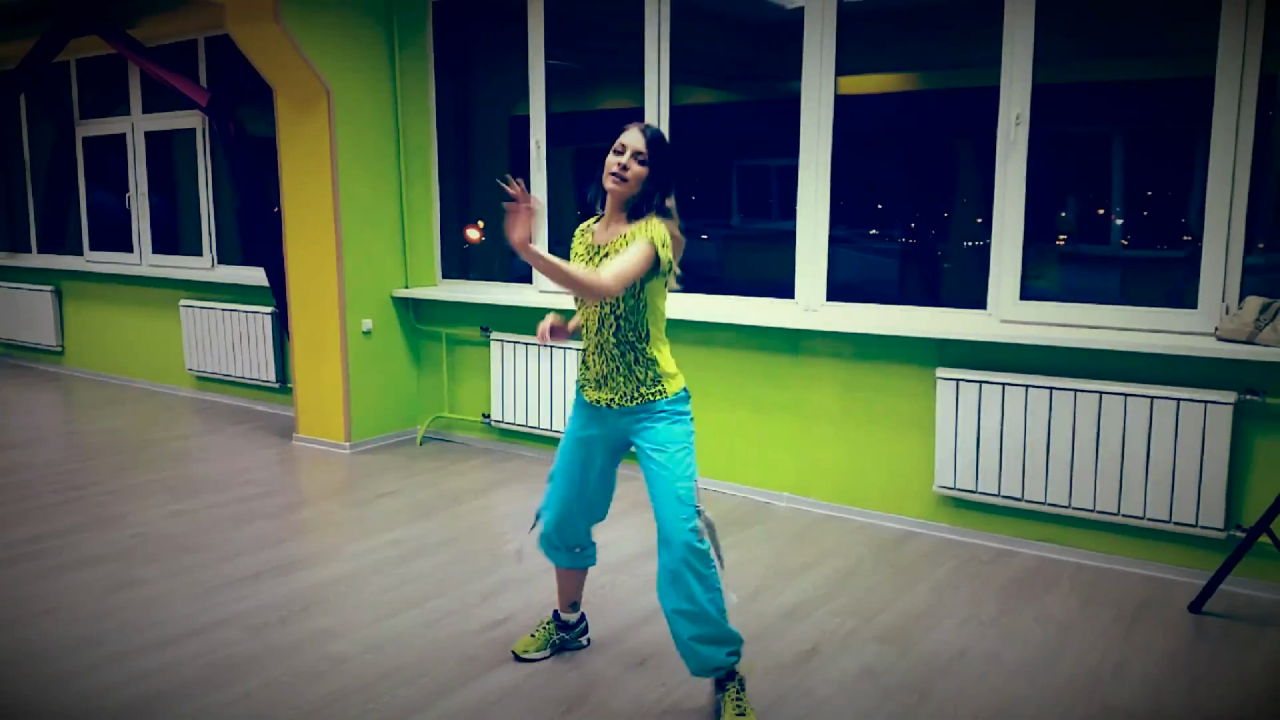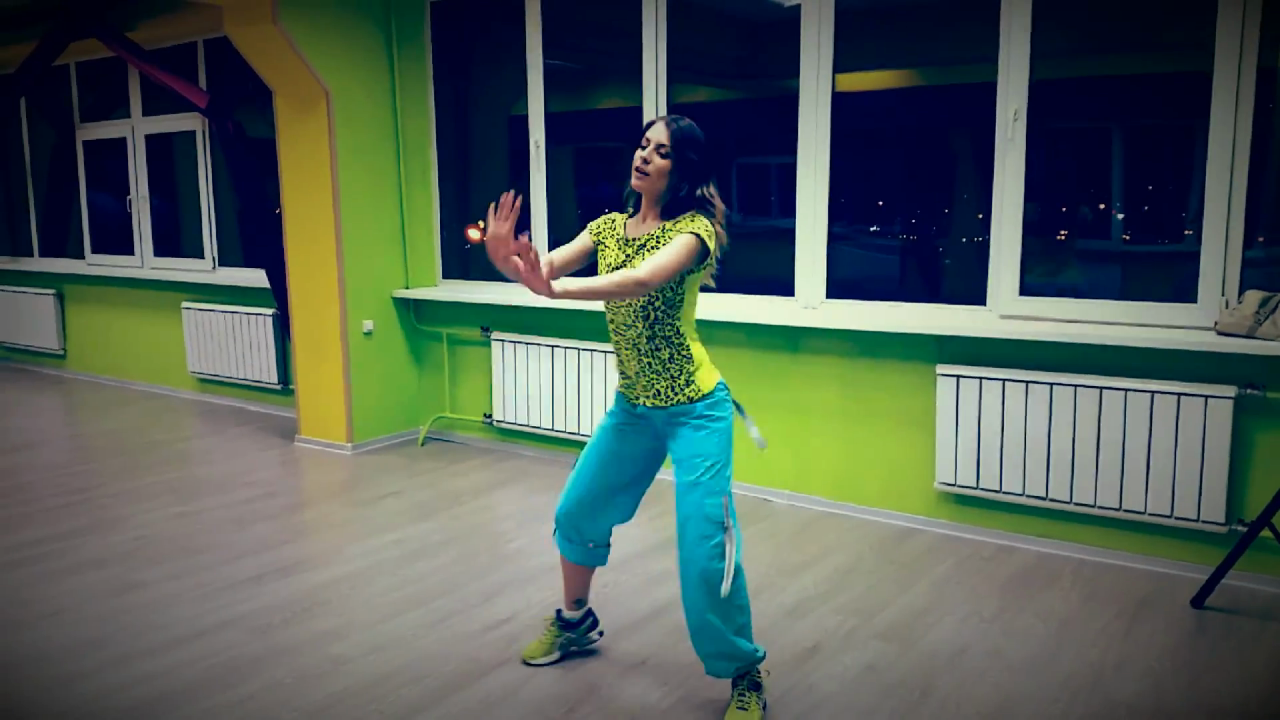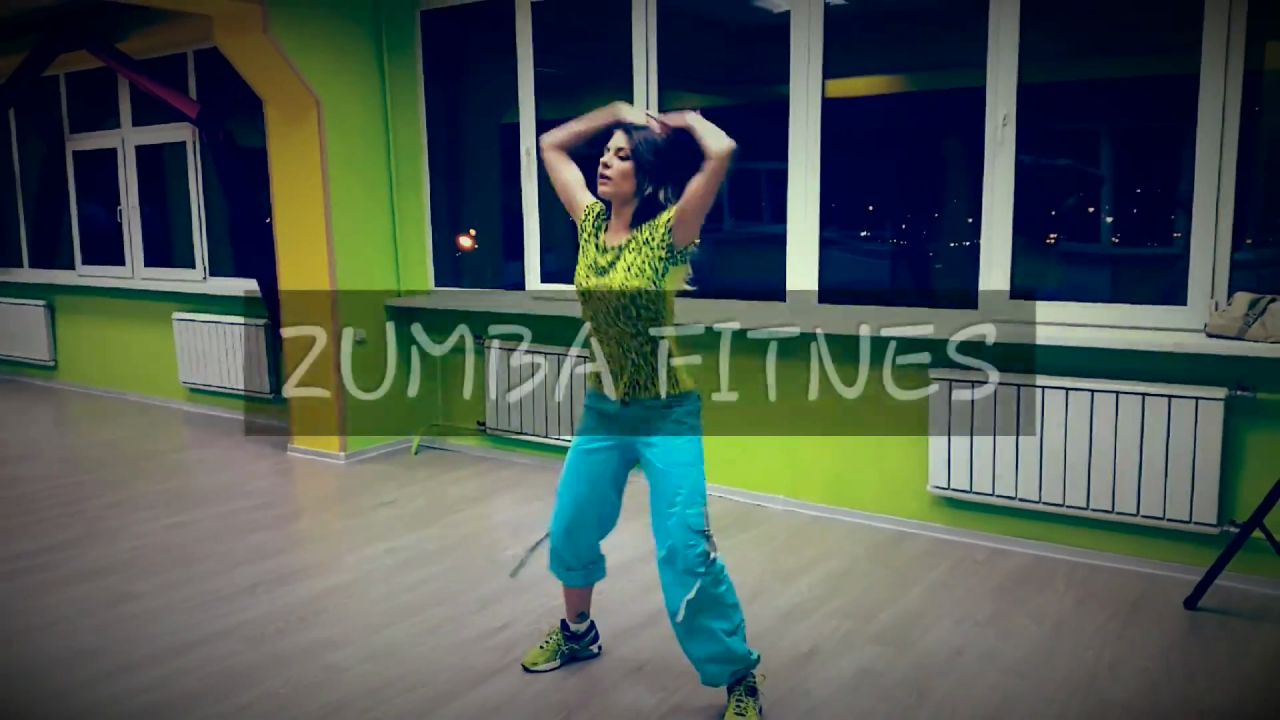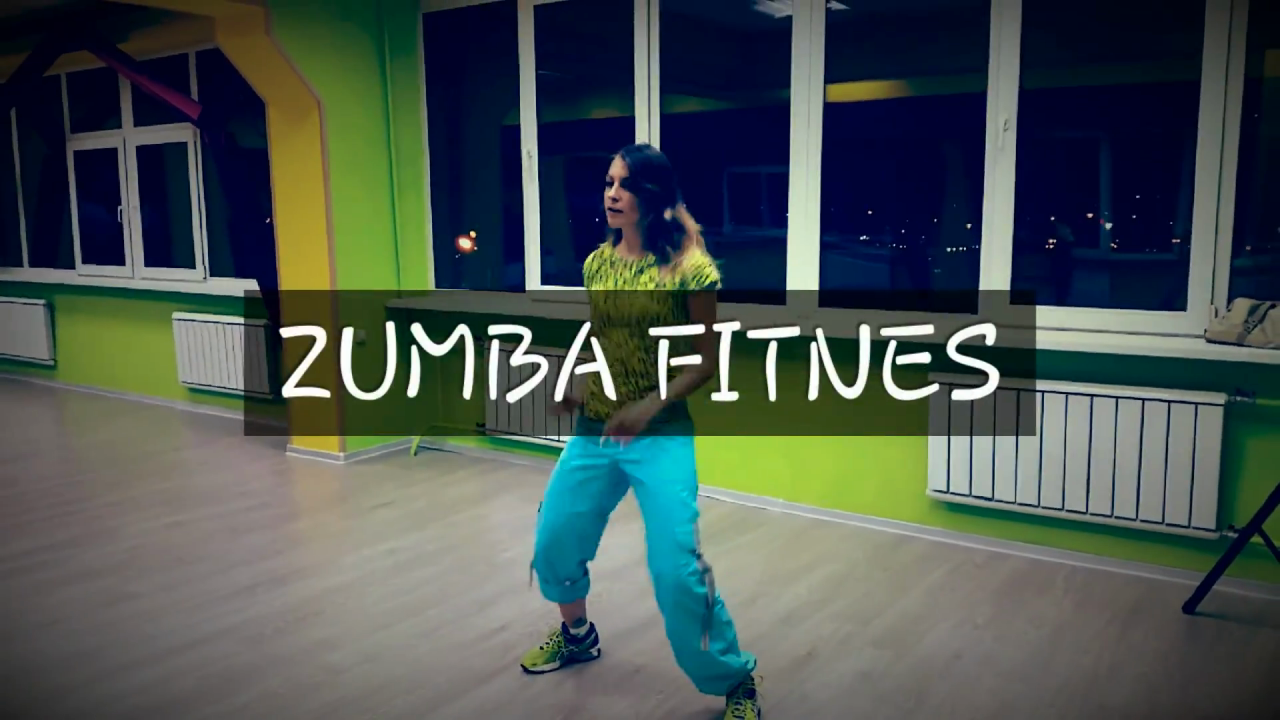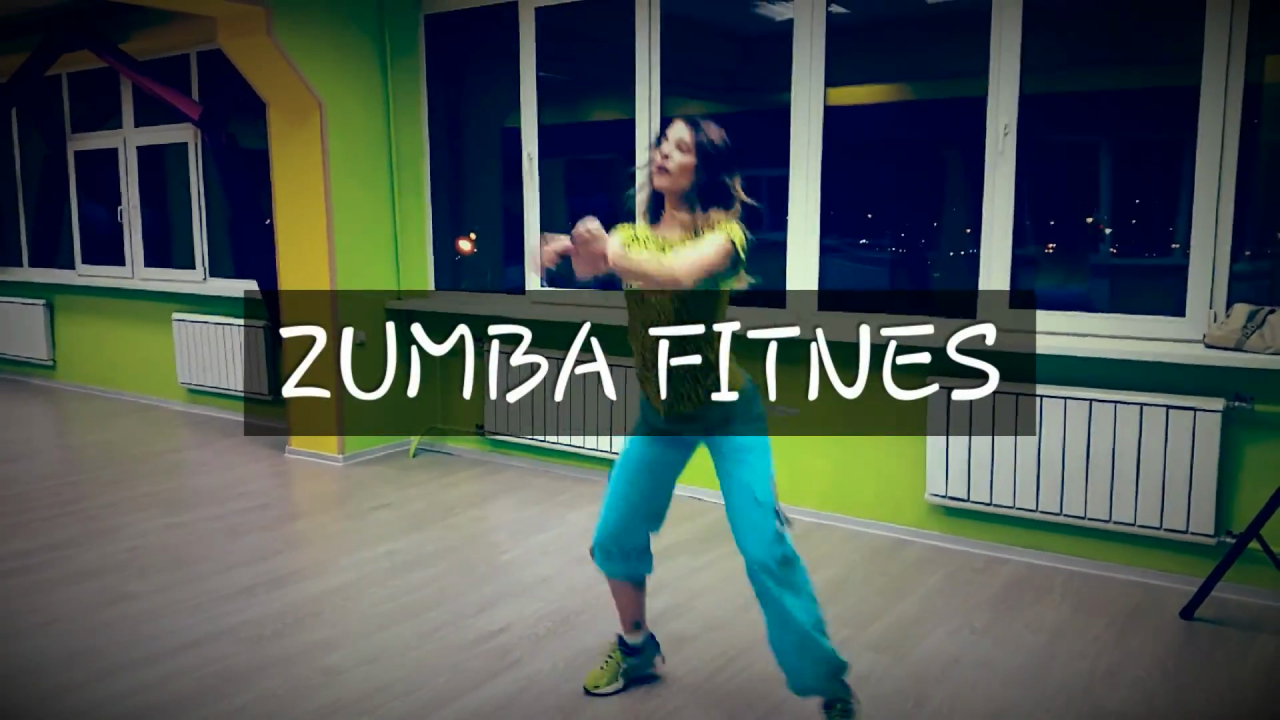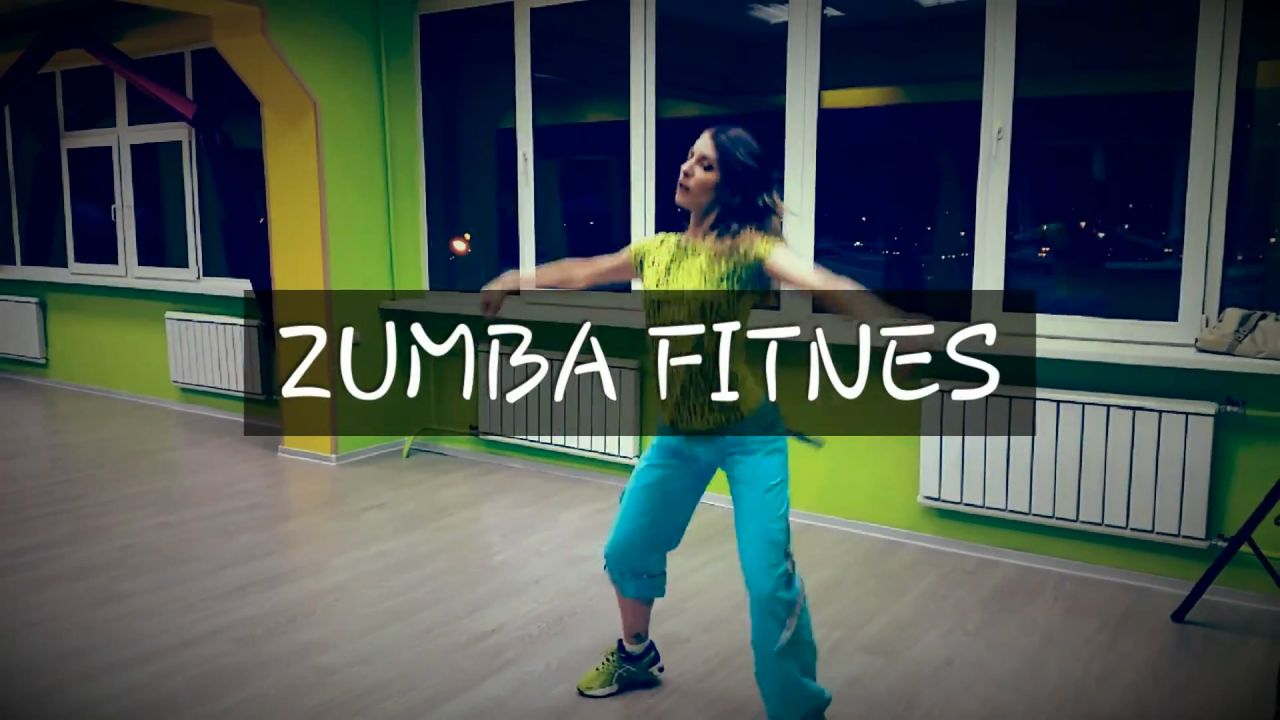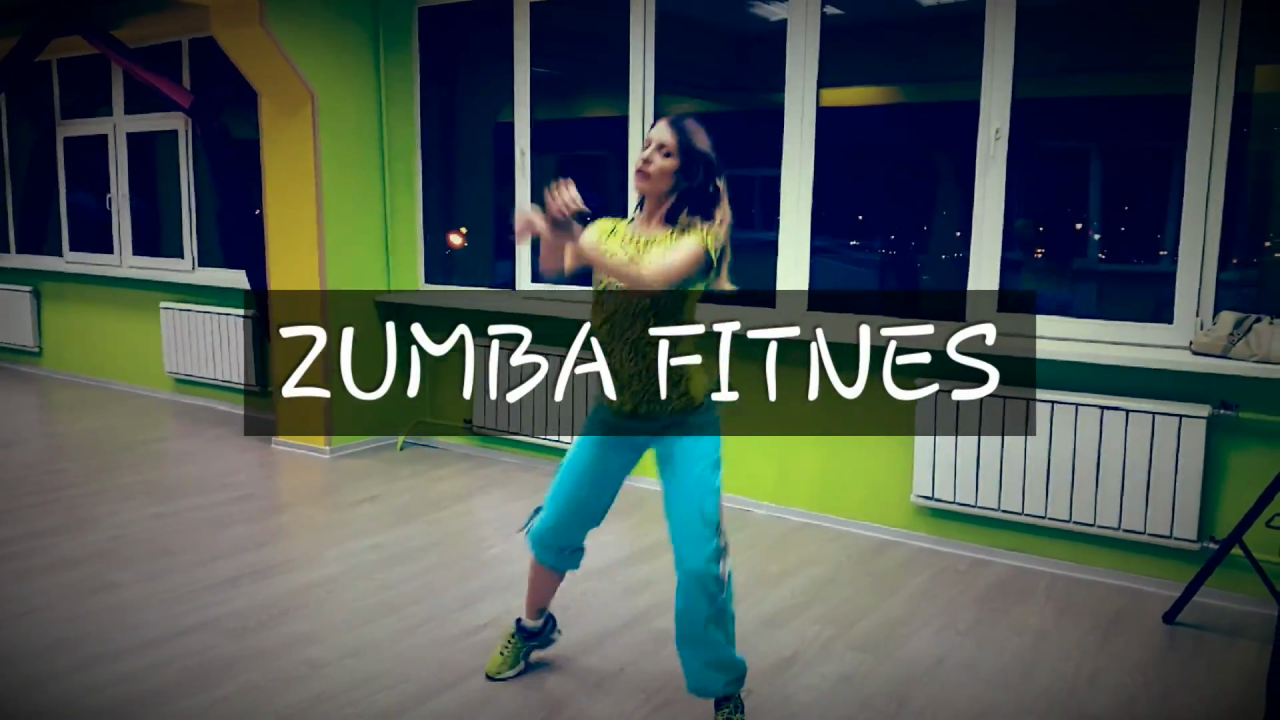
dt=0.5s
person 1, frame 1
left shoulder: (653, 231)
right shoulder: (585, 233)
left elbow: (603, 285)
left wrist: (531, 251)
right wrist: (562, 324)
left hip: (658, 409)
right hip: (592, 407)
left knee: (682, 536)
right knee: (563, 518)
right ankle: (569, 621)
person 1, frame 2
left shoulder: (695, 229)
right shoulder: (607, 228)
left elbow: (641, 279)
right elbow: (545, 268)
left wrist: (550, 282)
right wrist: (507, 250)
left hip: (697, 411)
right hip: (632, 409)
left knee: (703, 546)
right knee: (579, 512)
right ankle: (575, 623)
person 1, frame 3
left shoulder: (668, 231)
right shoulder: (591, 222)
left elbow: (722, 153)
right elbow: (550, 146)
left wrist: (685, 119)
right wrist: (616, 114)
left hip: (667, 415)
right hip: (603, 409)
left knee: (684, 547)
right knee: (569, 532)
right ankle: (578, 631)
person 1, frame 4
left shoulder: (689, 268)
right shoulder: (599, 261)
left elbow: (705, 363)
left wrist: (649, 408)
right wrist: (570, 391)
left hip: (660, 433)
right hip: (595, 429)
left knee: (674, 566)
right knee: (554, 543)
right ankle: (576, 633)
person 1, frame 5
left shoulder: (723, 232)
right shoulder: (632, 236)
left elbow: (676, 276)
right elbow: (588, 263)
left wrist: (608, 253)
right wrist: (574, 247)
left hip: (727, 410)
right hip: (659, 409)
left knee: (765, 547)
right knee: (617, 531)
right ankle: (636, 646)
person 1, frame 6
left shoulder: (749, 245)
right shoulder: (659, 248)
left elbow: (822, 287)
right elbow: (590, 272)
left wrist: (873, 320)
right wrist: (520, 280)
left hip: (750, 432)
right hip: (680, 430)
left knee: (768, 575)
right knee: (629, 549)
right ankle: (637, 654)
person 1, frame 7
left shoulder: (701, 234)
right shoulder: (607, 230)
left elbow: (649, 278)
right elbow: (554, 265)
left wrist: (571, 236)
right wrist: (551, 230)
left hip: (684, 413)
right hip: (614, 407)
left knee: (700, 555)
right knee: (557, 524)
right ankle: (533, 626)
